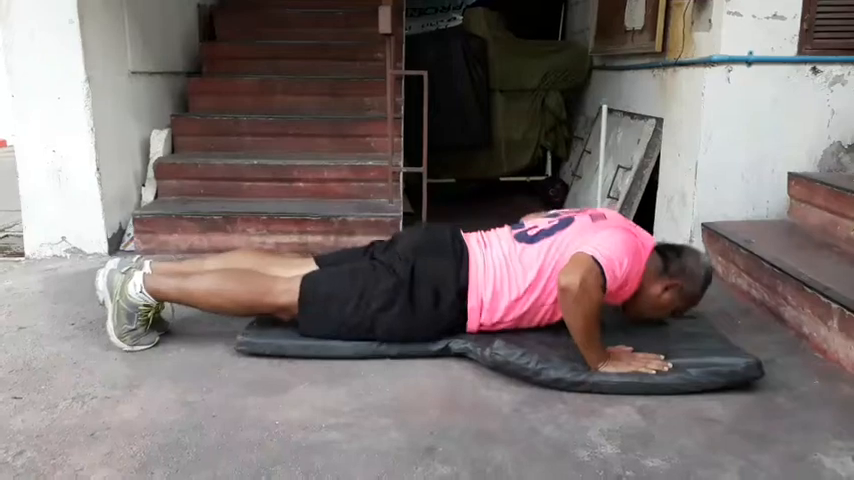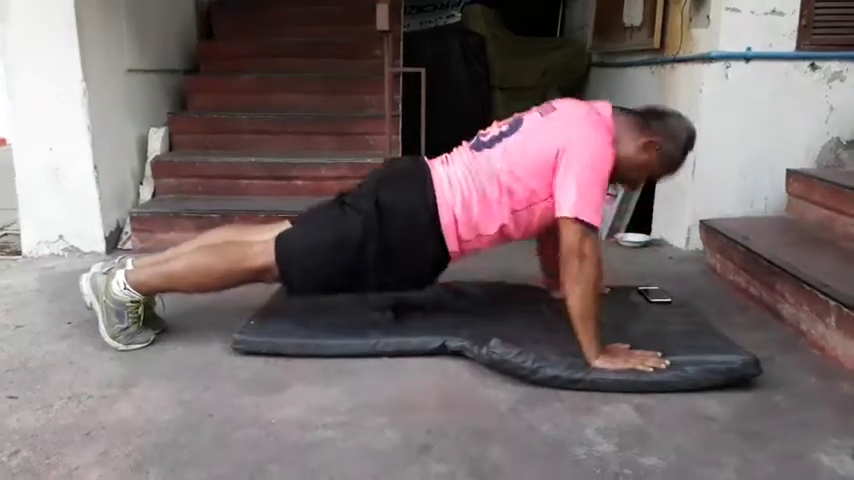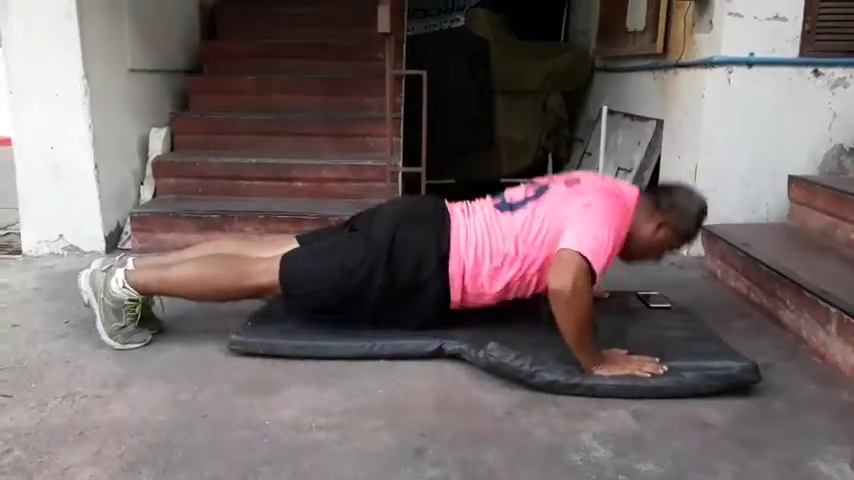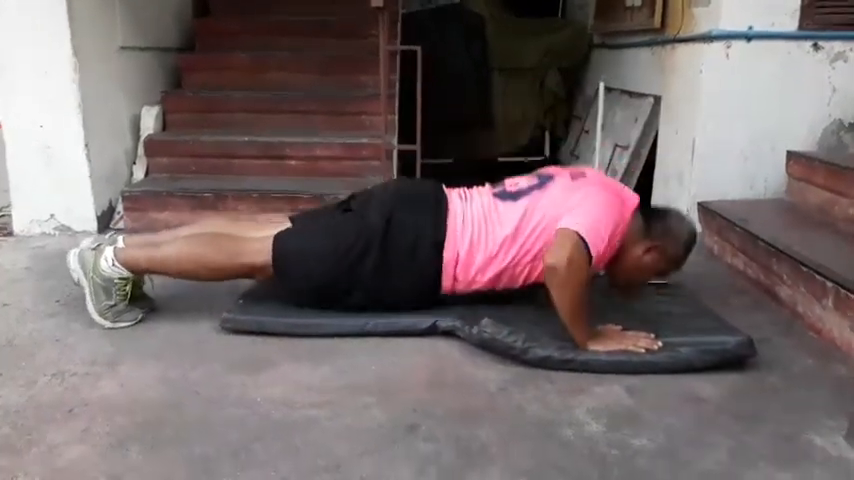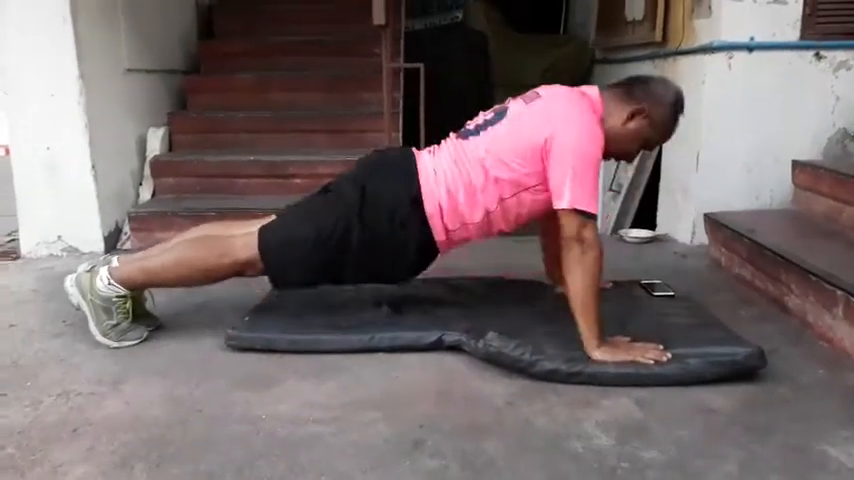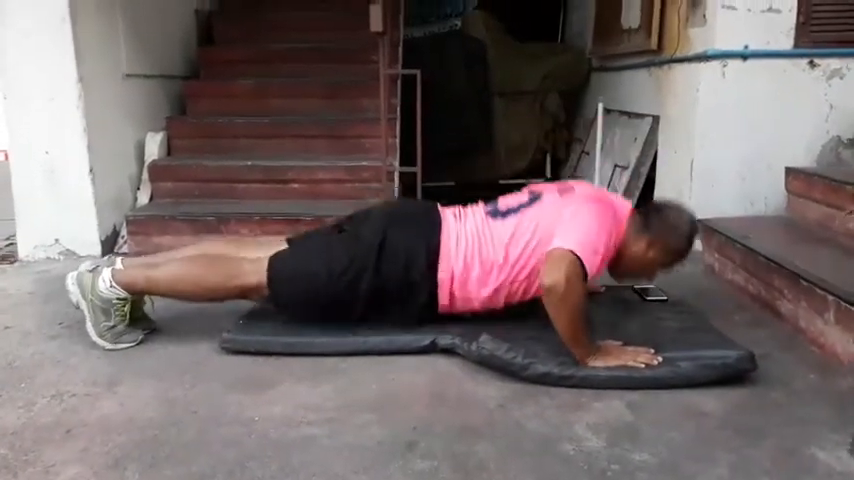
dt=0.7s
person 1, frame 1
left shoulder: (608, 226)
right shoulder: (626, 249)
right elbow: (575, 282)
left wrist: (590, 303)
right wrist: (600, 357)
left hip: (441, 252)
right hip: (436, 294)
left knee: (292, 270)
right knee: (289, 298)
left ankle: (147, 270)
right ankle: (144, 285)
person 1, frame 2
left shoulder: (577, 120)
right shoulder: (594, 143)
left elbow: (541, 203)
right elbow: (579, 249)
left wrist: (557, 285)
right wrist: (598, 351)
left hip: (415, 188)
right hip: (411, 221)
left knee: (268, 242)
right knee: (265, 260)
left ankle: (128, 269)
right ankle: (124, 284)
person 1, frame 3
left shoulder: (593, 191)
right shoulder: (610, 212)
right elbow: (564, 283)
left wrist: (579, 296)
right wrist: (594, 360)
left hip: (425, 224)
right hip: (423, 264)
left knee: (273, 253)
right knee: (267, 278)
left ankle: (131, 266)
right ankle: (127, 282)
person 1, frame 4
left shoulder: (591, 187)
right shoulder: (609, 208)
right elbow: (562, 260)
left wrist: (570, 282)
right wrist: (588, 337)
left hip: (419, 210)
right hip: (415, 247)
left knee: (269, 235)
right knee: (260, 256)
left ankle: (126, 245)
right ankle: (117, 257)
person 1, frame 5
left shoulder: (565, 103)
right shoulder: (581, 123)
left elbow: (544, 212)
right elbow: (578, 236)
left wrist: (562, 280)
right wrist: (597, 345)
left hip: (401, 180)
right hip: (399, 211)
left knee: (255, 238)
right knee: (250, 254)
left ankle: (117, 270)
right ankle: (112, 279)
person 1, frame 6
left shoulder: (585, 199)
right shoulder: (600, 220)
right elbow: (555, 283)
left wrist: (570, 294)
right wrist: (588, 352)
left hip: (416, 230)
right hip: (410, 264)
left knee: (265, 257)
right knee: (257, 279)
left ankle: (125, 269)
right ankle: (114, 281)
